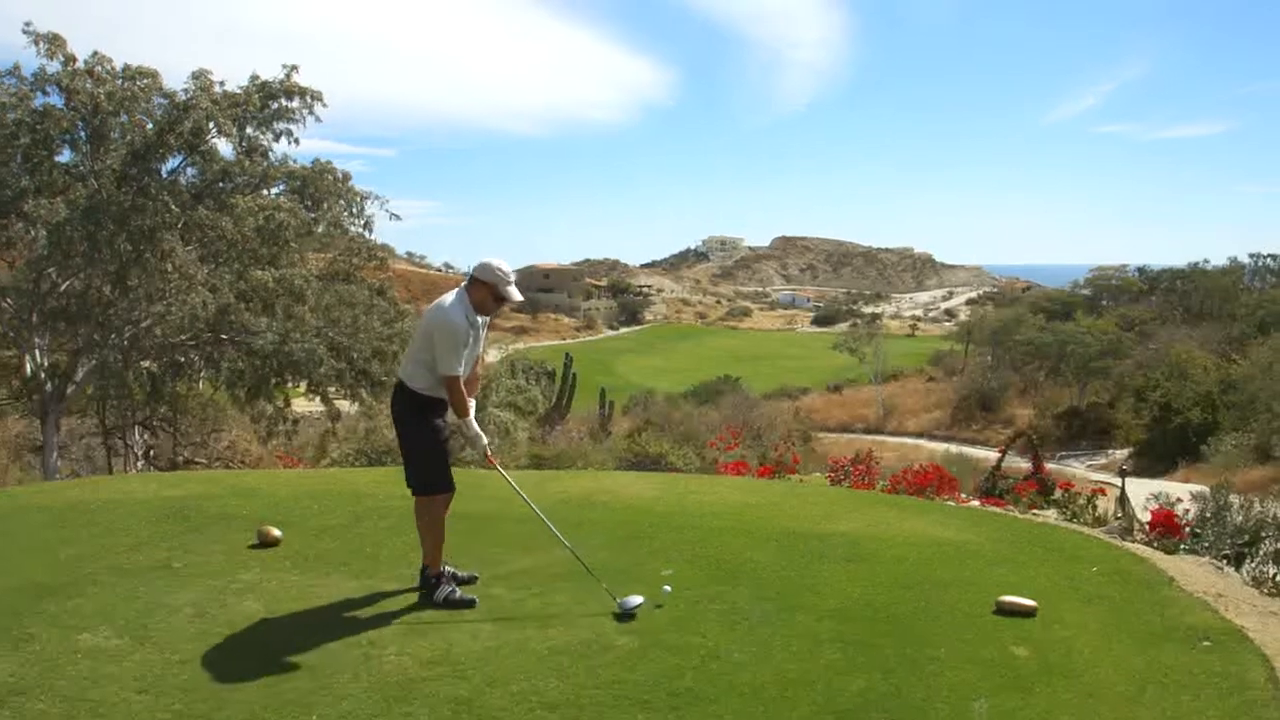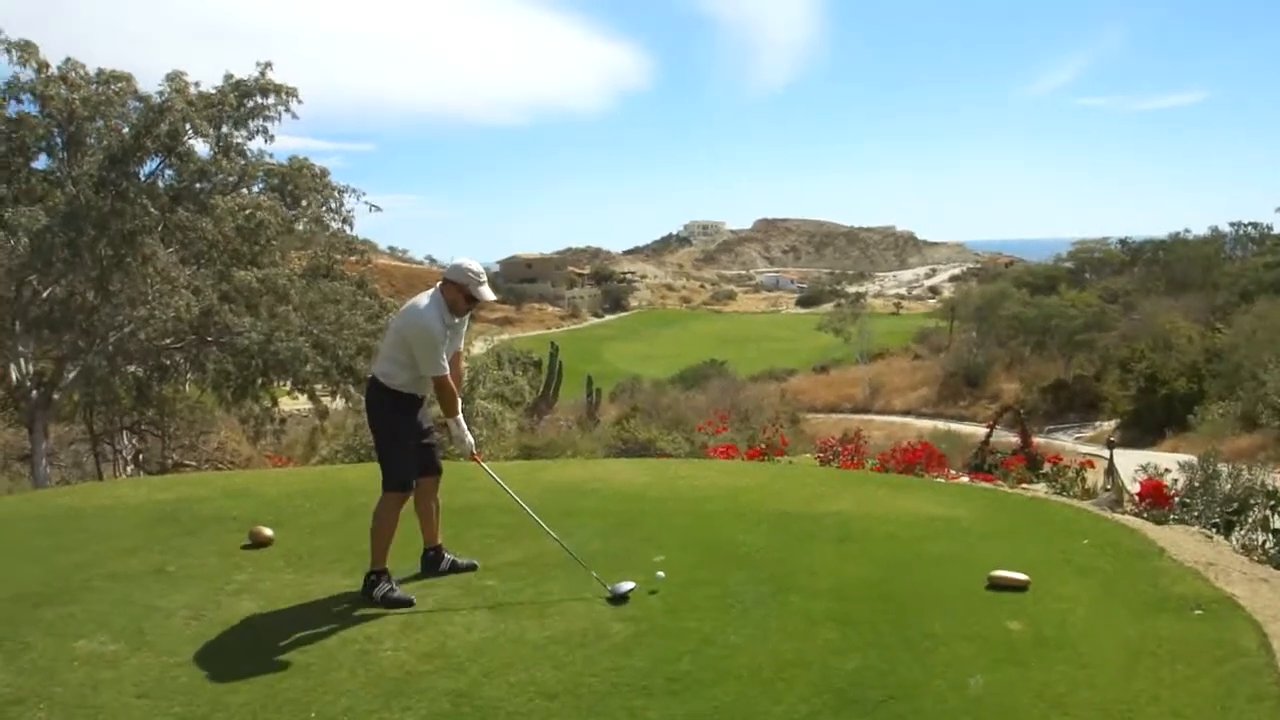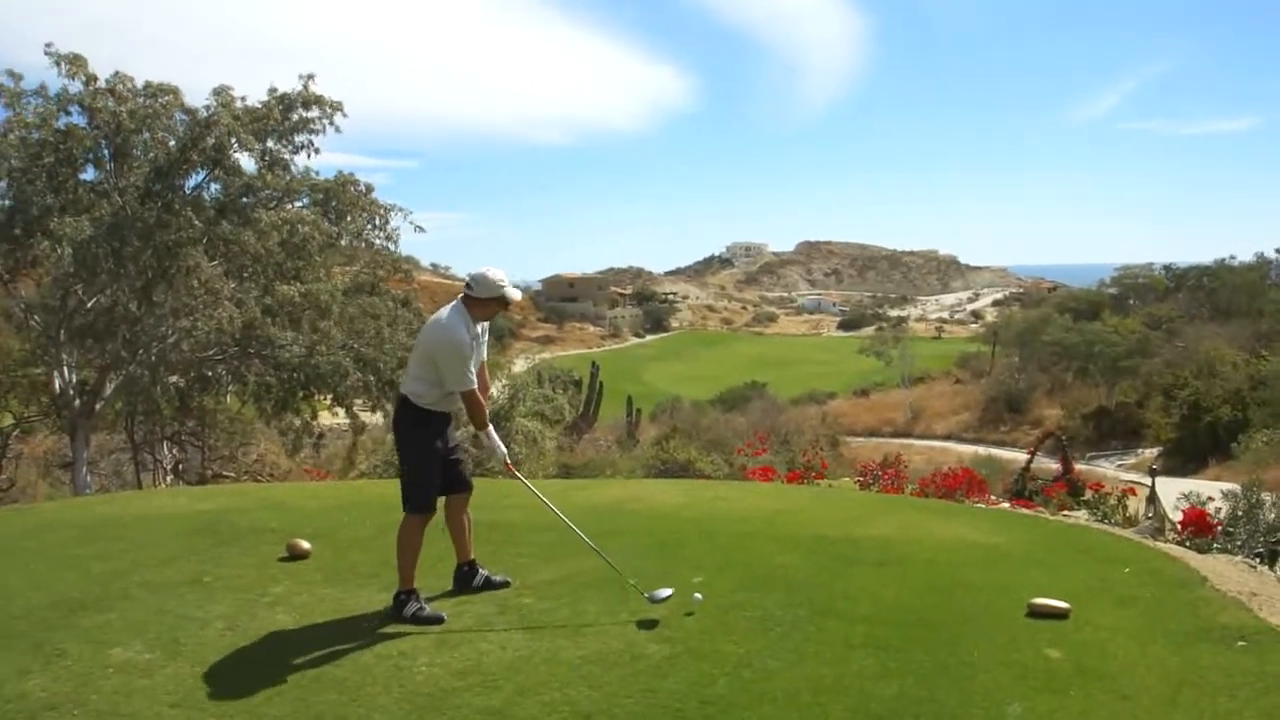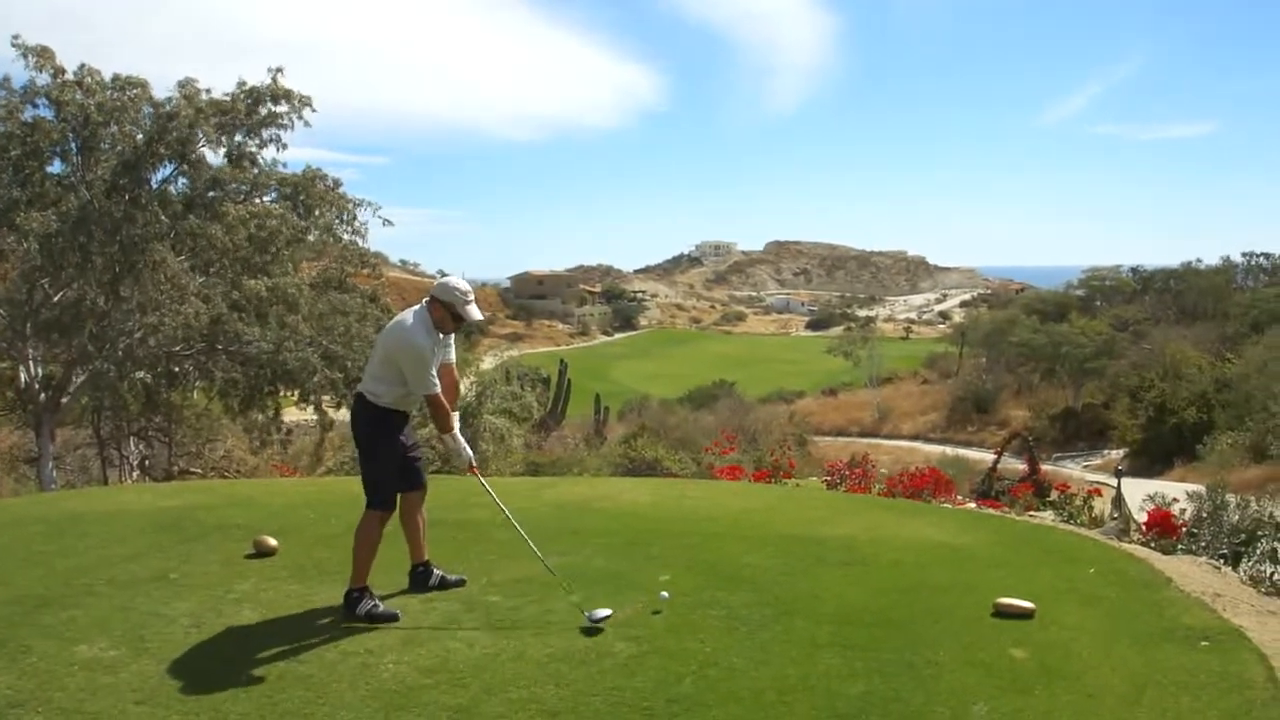
dt=1s
person 1, frame 1
left shoulder: (478, 312)
right shoulder: (451, 318)
left elbow: (473, 364)
right elbow: (452, 383)
left wrist: (470, 408)
right wrist: (471, 429)
left hip: (432, 402)
right hip: (416, 403)
left knee: (428, 490)
right knee: (439, 491)
left ankle: (434, 567)
right ankle: (433, 579)
person 1, frame 2
left shoulder: (457, 310)
right shoulder: (425, 320)
left elbow: (455, 363)
right elbow: (442, 382)
left wrist: (456, 410)
right wrist: (459, 429)
left hip: (414, 398)
right hip: (389, 399)
left knee: (429, 478)
right knee: (398, 488)
left ankle: (433, 555)
right ankle: (376, 576)
person 1, frame 3
left shoulder: (476, 322)
right shoulder: (451, 334)
left elbow: (481, 375)
right elbow: (469, 396)
left wrist: (485, 426)
right wrist: (491, 438)
left hip: (440, 417)
right hip: (418, 419)
left knee: (459, 493)
right knee: (420, 510)
left ankle: (467, 571)
right ankle: (405, 596)
person 1, frame 4
left shoulder: (440, 325)
right shoulder: (415, 340)
left elbow: (449, 378)
right elbow: (434, 400)
left wrist: (455, 426)
right wrist: (457, 443)
left hip: (396, 415)
right hip: (376, 417)
left knee: (415, 491)
right knee: (381, 507)
left ankle: (421, 571)
right ankle: (357, 593)
